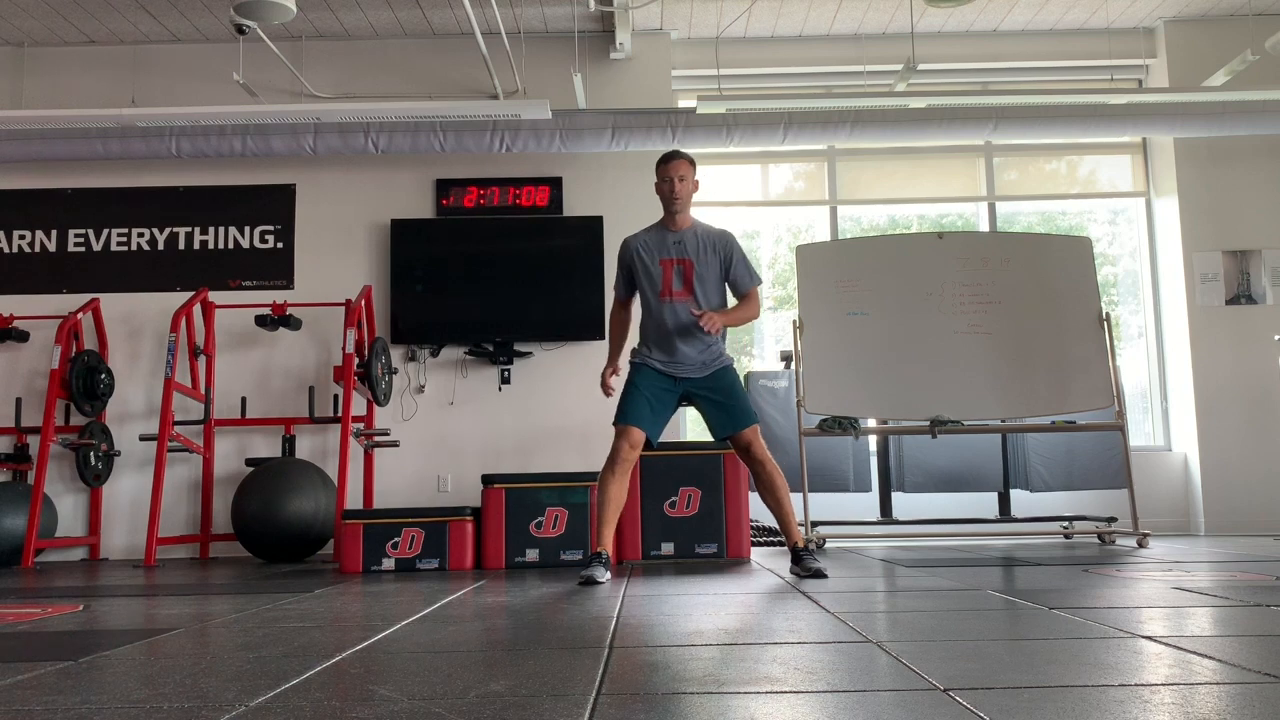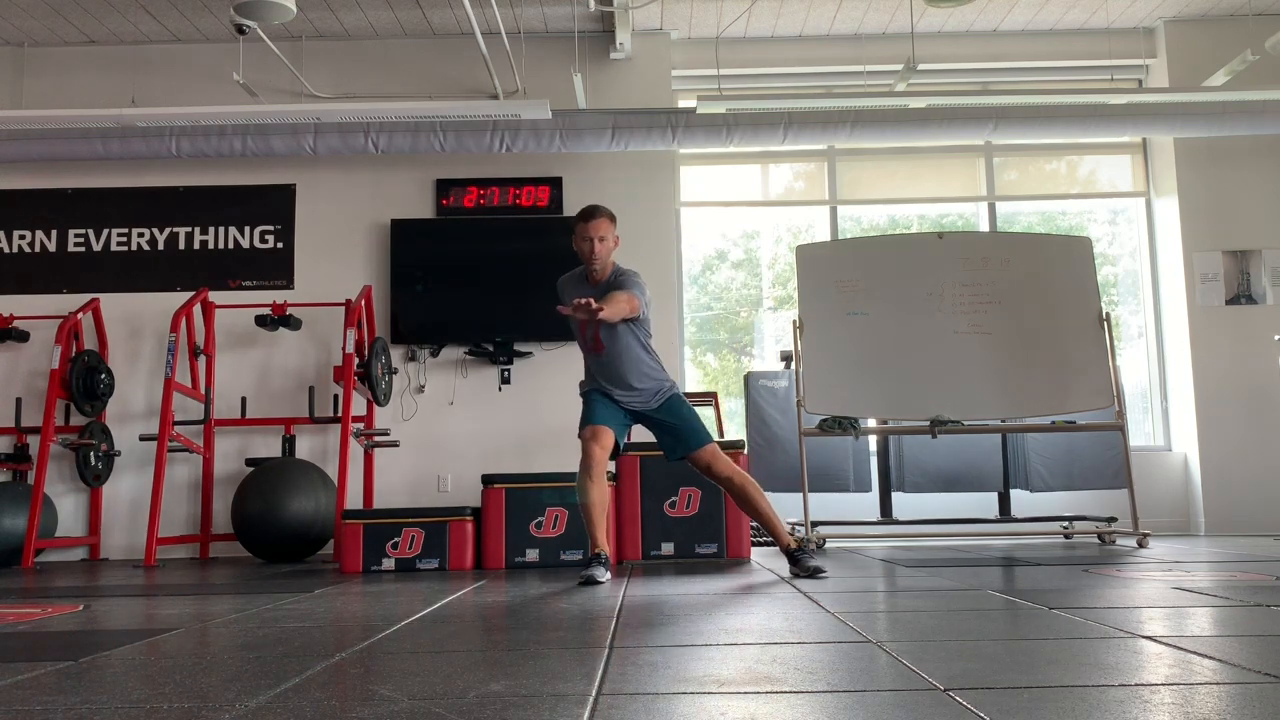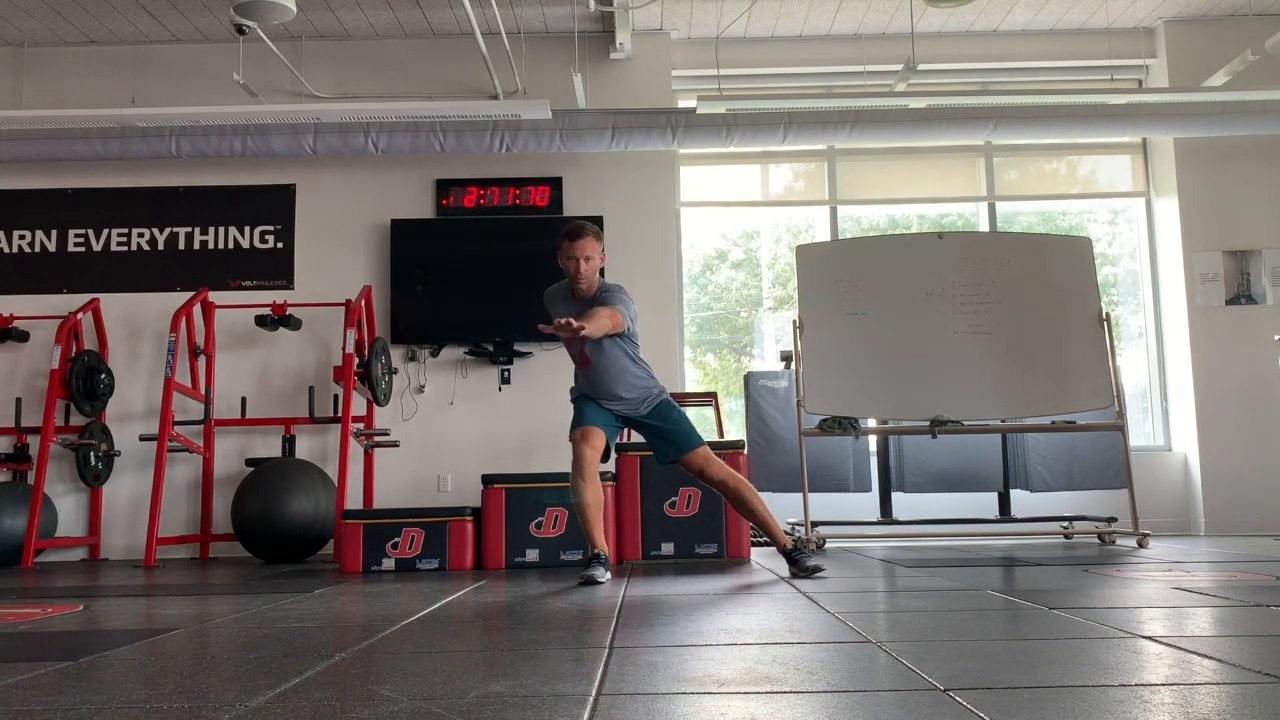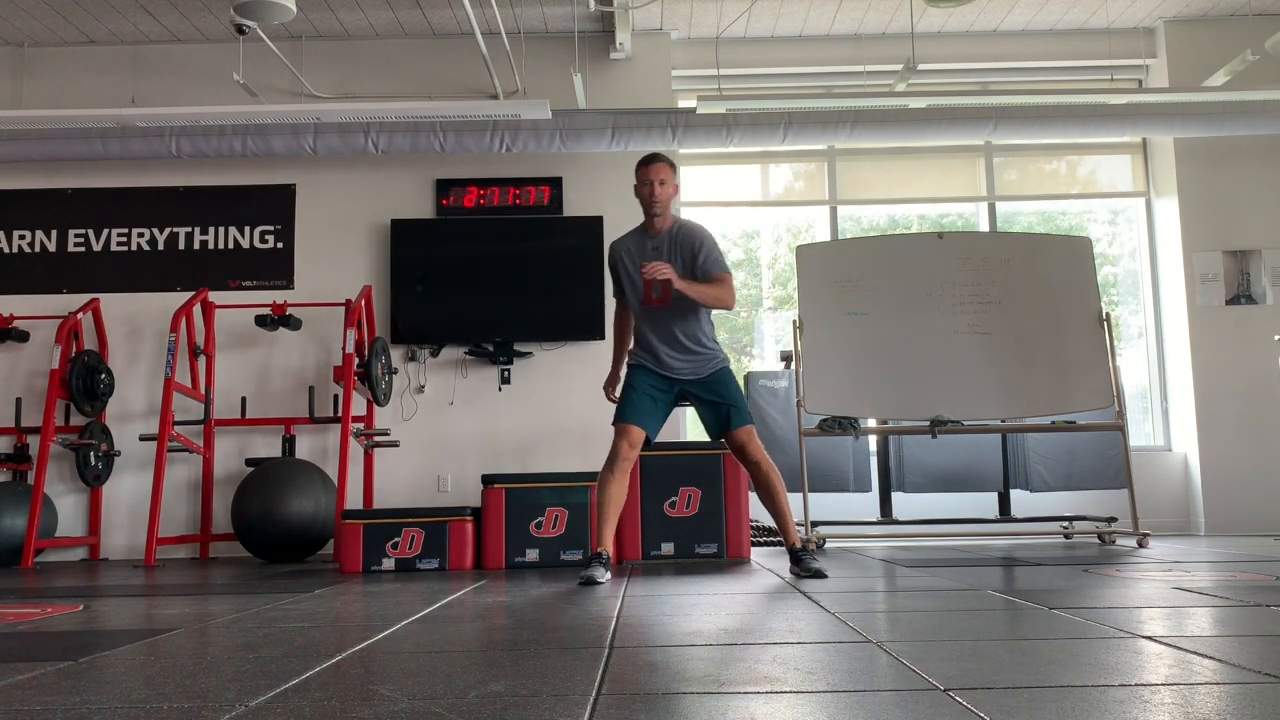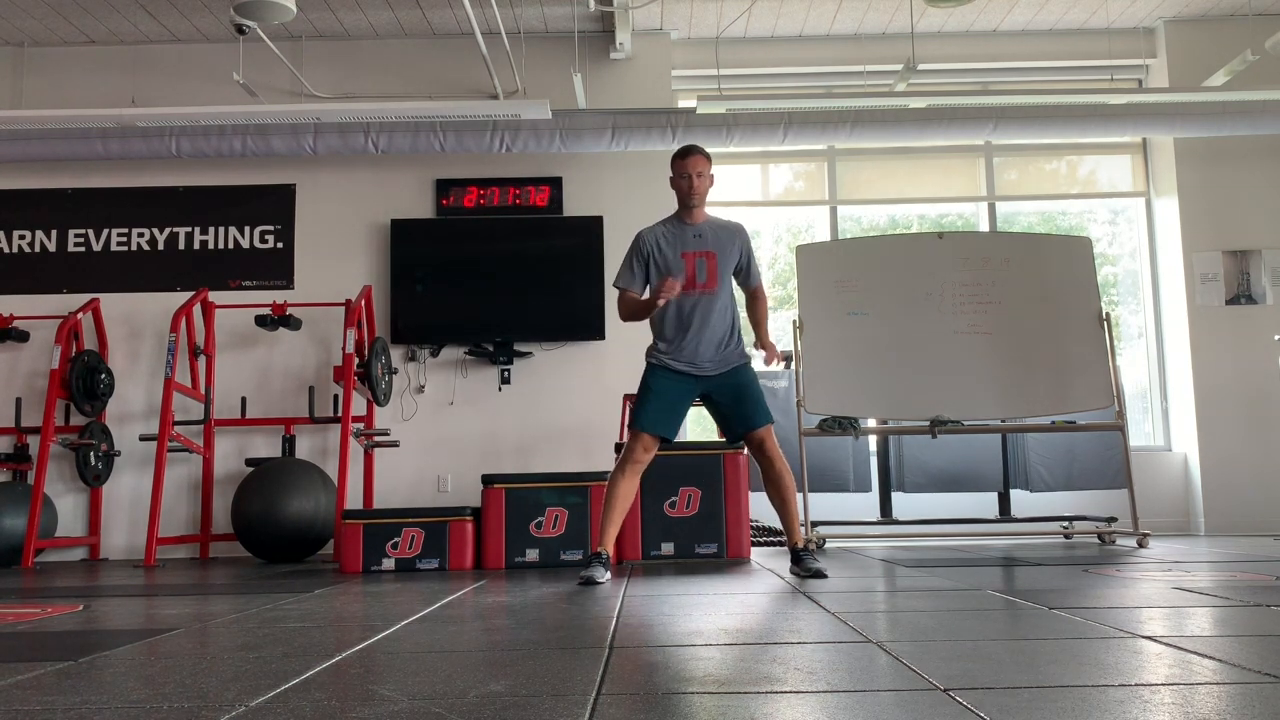
dt=1s
person 1, frame 1
left shoulder: (721, 241)
right shoulder: (635, 246)
left elbow: (752, 303)
right elbow: (621, 305)
left wrist: (720, 318)
right wrist: (613, 358)
left hip: (711, 365)
right hip: (653, 366)
left knee: (754, 449)
right knee: (624, 449)
left ankle: (798, 548)
right ankle: (601, 555)
person 1, frame 2
left shoulder: (629, 282)
right shoulder: (566, 285)
left elbow: (621, 304)
left wrist: (597, 310)
left hip: (655, 392)
right hip: (604, 392)
left knee: (718, 466)
right knee: (594, 450)
left ankle: (792, 548)
right ankle: (600, 556)
person 1, frame 3
left shoulder: (615, 297)
right shoulder: (553, 298)
left elbow: (602, 321)
left wrist: (580, 327)
left hip: (646, 398)
right hip: (595, 399)
left knee: (712, 469)
right knee: (584, 450)
left ankle: (788, 547)
right ankle: (598, 557)
person 1, frame 4
left shoulder: (695, 237)
right shoulder: (620, 249)
left elbow: (725, 297)
left wrist: (678, 281)
right wrist: (616, 368)
left hip: (706, 364)
right hip: (649, 367)
left knee: (750, 450)
right knee: (622, 450)
left ankle: (796, 549)
right ankle: (601, 556)
person 1, frame 5
left shoulder: (734, 234)
right shoulder: (649, 239)
left elbow: (755, 291)
right elbow: (626, 307)
left wrist: (763, 335)
right wrist: (654, 301)
left hip: (729, 363)
right hip: (669, 366)
left knee: (767, 447)
right knee: (635, 453)
left ankle: (799, 550)
right ankle: (602, 556)
